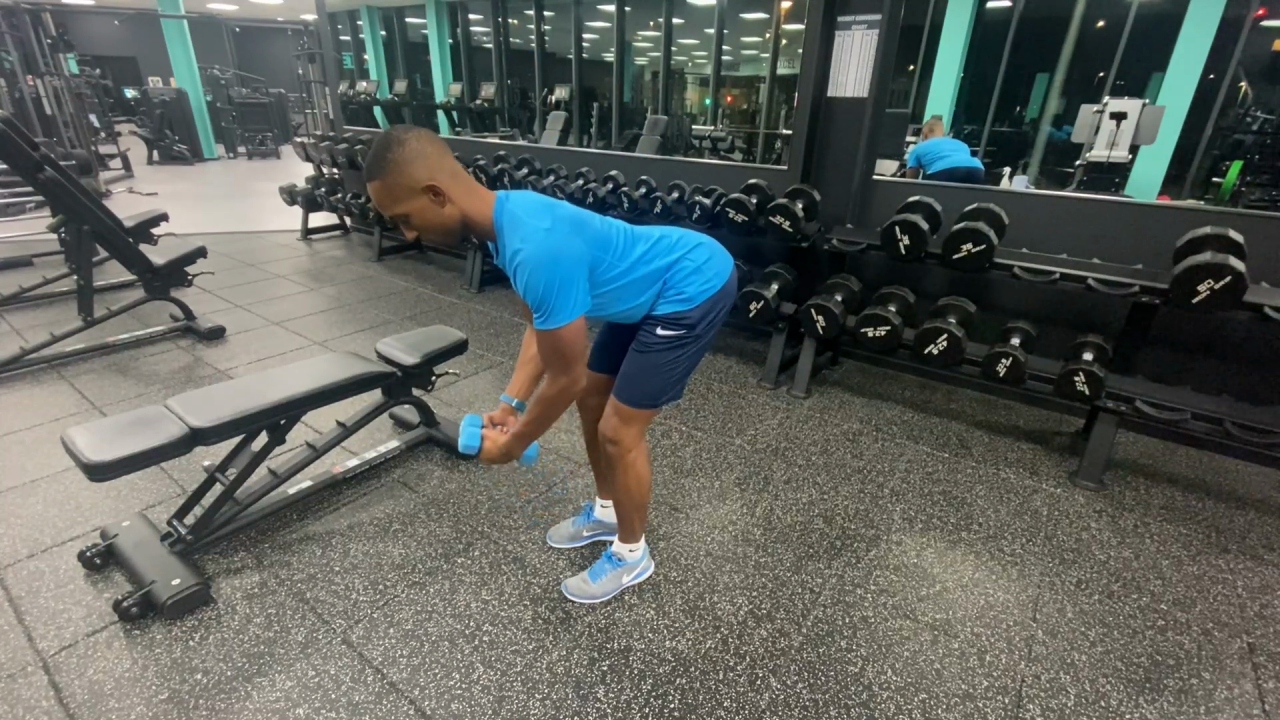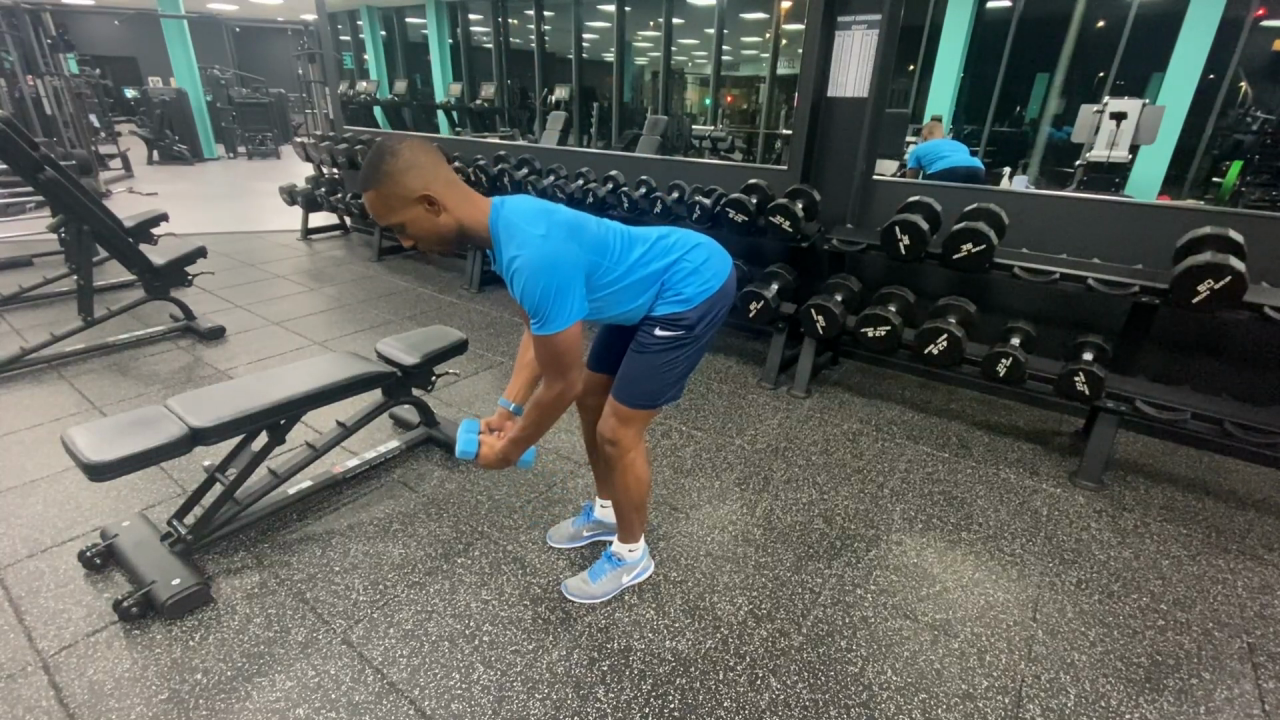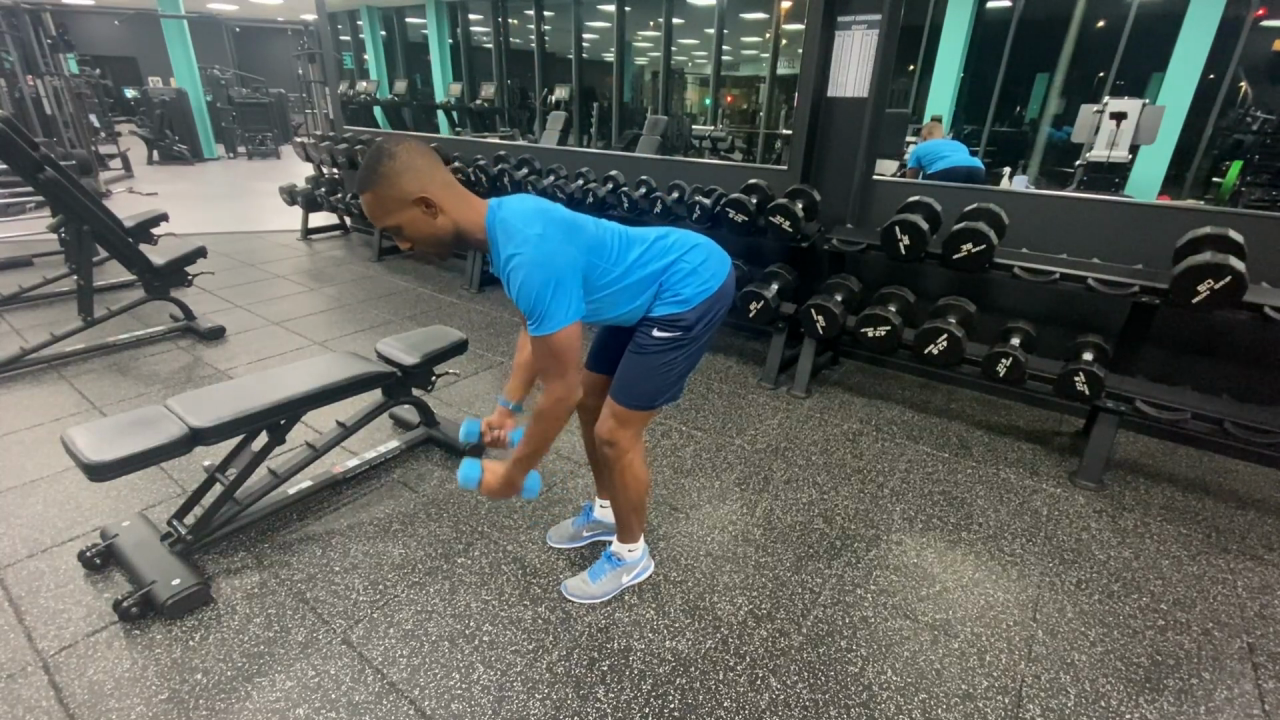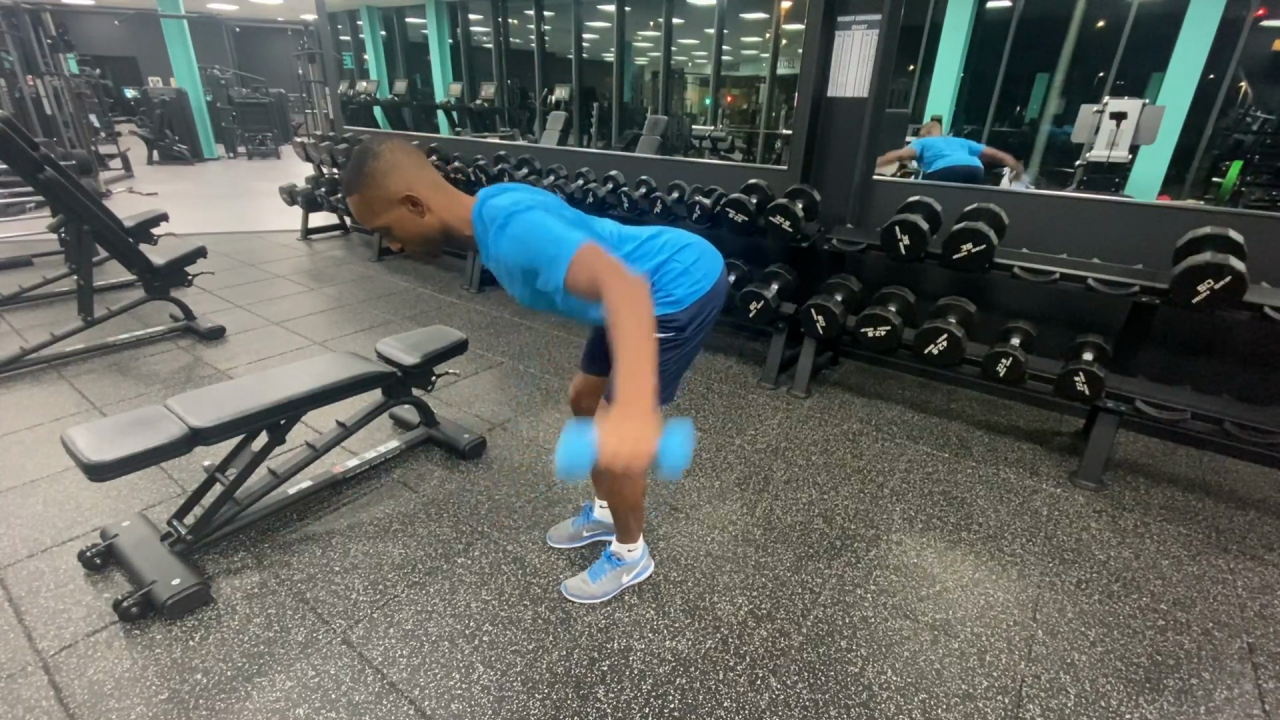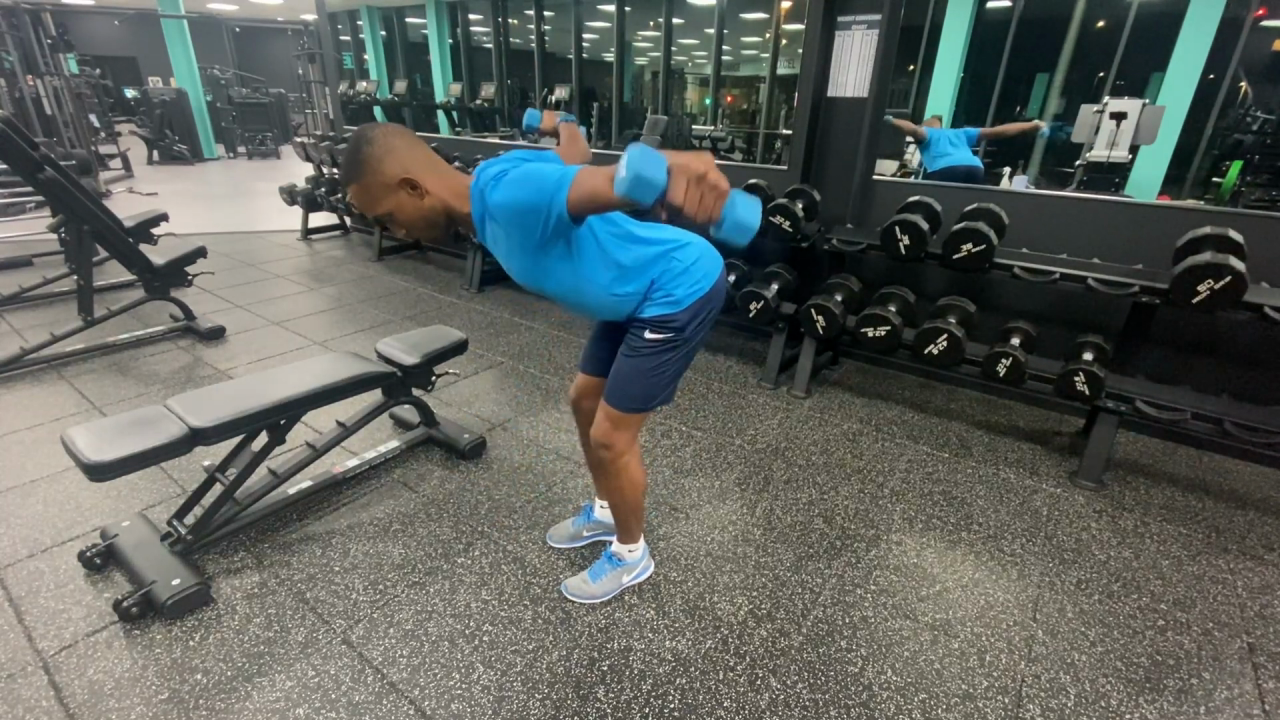
dt=0.4s
person 1, frame 1
left shoulder: (538, 248)
right shoulder: (508, 216)
left elbow: (565, 378)
right elbow: (543, 326)
left wrist: (512, 445)
right wrist: (511, 404)
left hip: (693, 288)
right hip: (652, 286)
left knee: (618, 430)
right knee: (592, 400)
left ankle: (631, 554)
right ankle: (605, 512)
person 1, frame 2
left shoulder: (535, 253)
right shoulder: (505, 219)
left elbow: (562, 382)
right elbow: (540, 328)
left wrist: (509, 450)
right wrist: (508, 408)
left hip: (692, 288)
right hip: (653, 284)
left knee: (618, 429)
right knee: (592, 399)
left ankle: (631, 554)
right ankle: (605, 512)
person 1, frame 3
left shoulder: (530, 252)
right shoulder: (503, 219)
left elbow: (562, 391)
right elbow: (540, 320)
left wrist: (511, 474)
right wrist: (508, 407)
left hip: (690, 288)
right hip: (651, 284)
left knee: (615, 431)
right knee: (593, 402)
left ankle: (631, 554)
right ankle: (605, 512)
person 1, frame 4
left shoulder: (511, 226)
right shoulder: (491, 210)
left elbow: (623, 286)
left wrist: (635, 414)
left hip: (687, 287)
right hip: (649, 289)
left knee: (610, 435)
right knee: (584, 399)
left ankle: (630, 554)
right ankle: (605, 512)
person 1, frame 5
left shoulder: (508, 192)
right shoulder: (487, 195)
right elbow: (575, 154)
left wrist: (681, 177)
right wrist: (561, 125)
left hip: (681, 288)
right hip: (638, 289)
left knee: (610, 435)
right knee: (585, 400)
left ankle: (630, 553)
right ankle: (605, 512)
